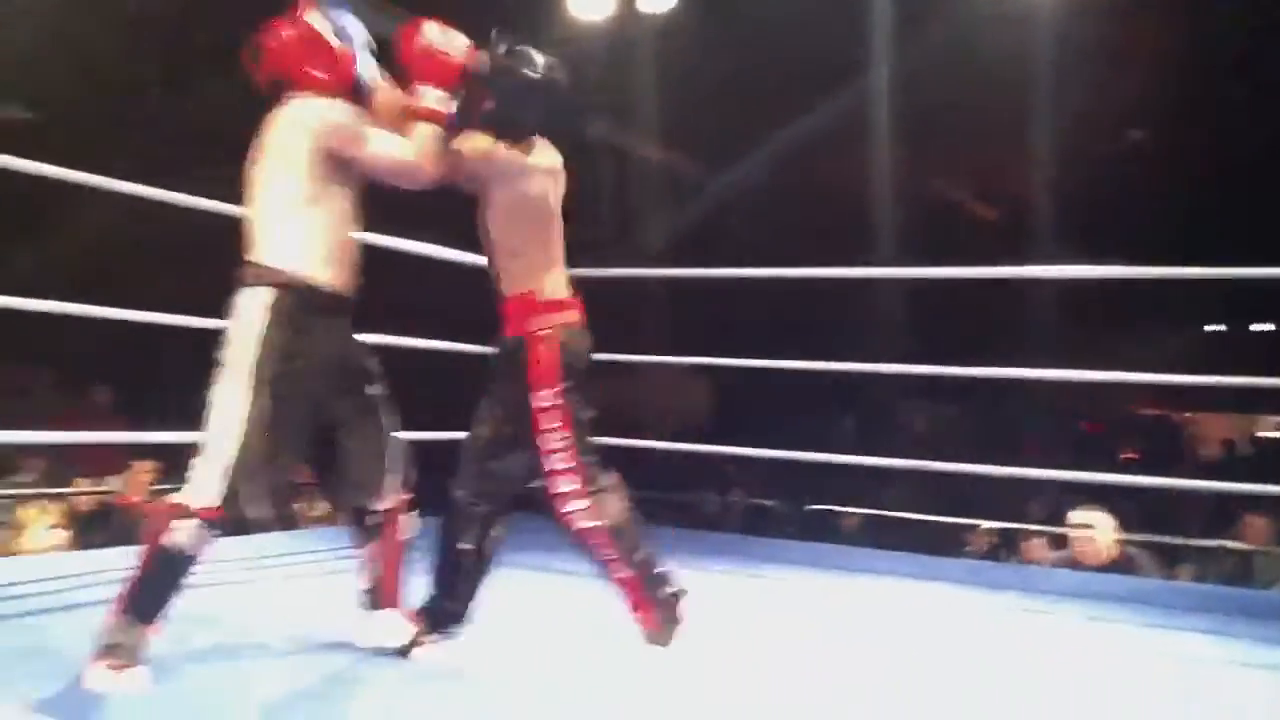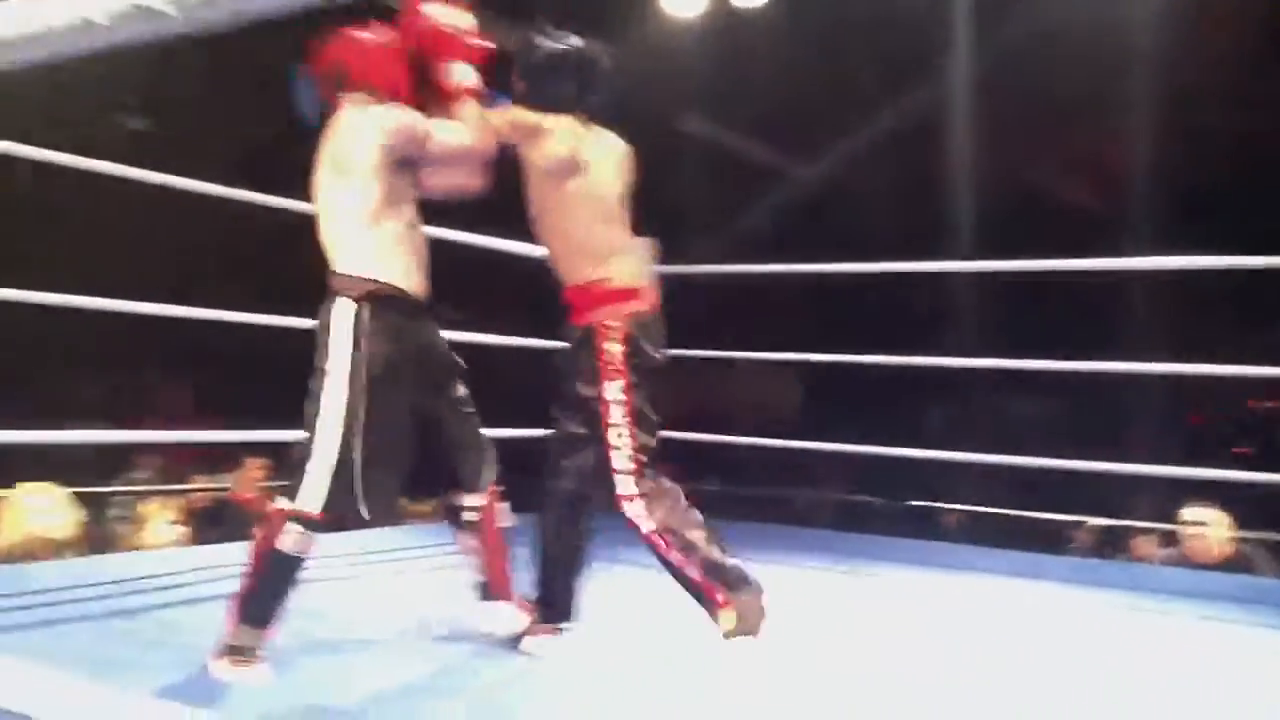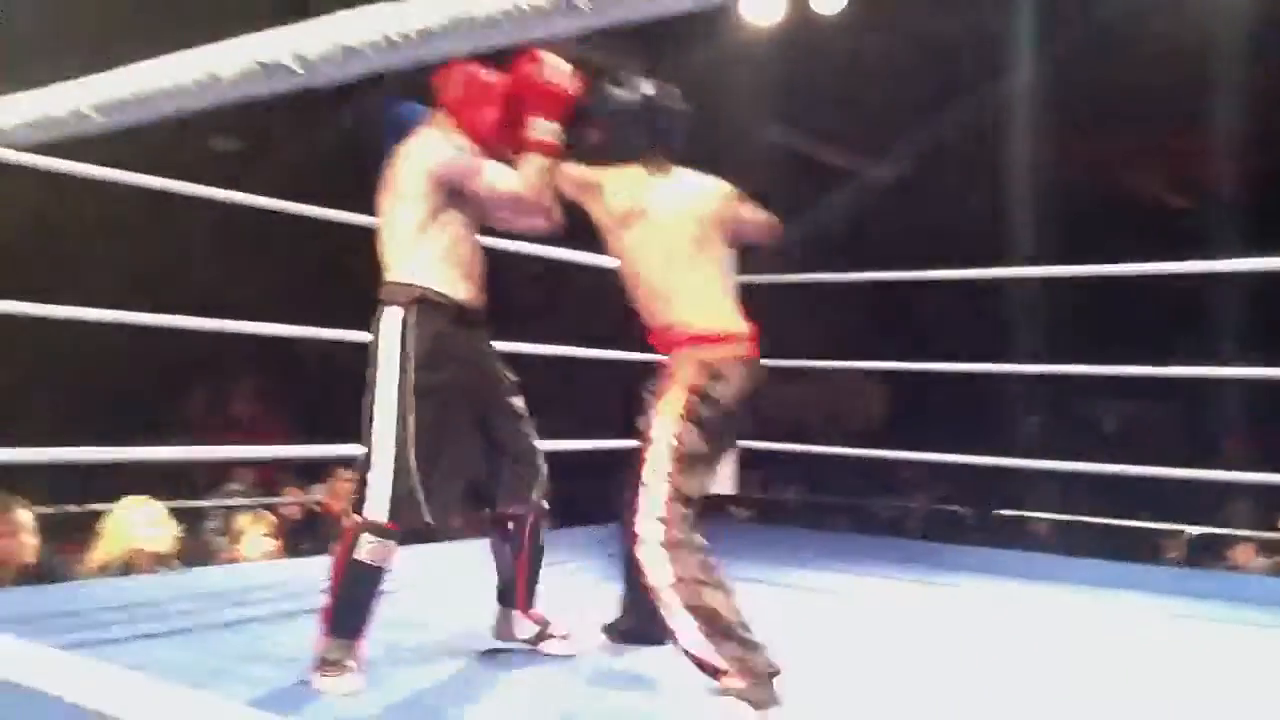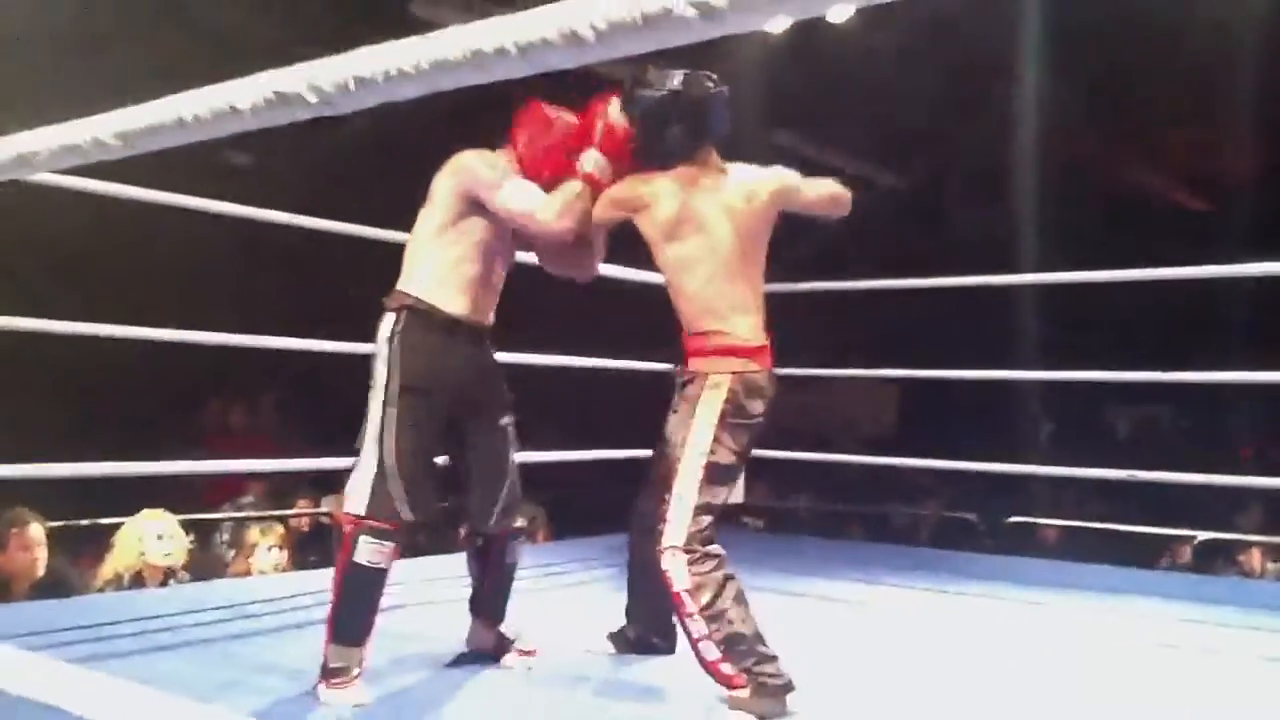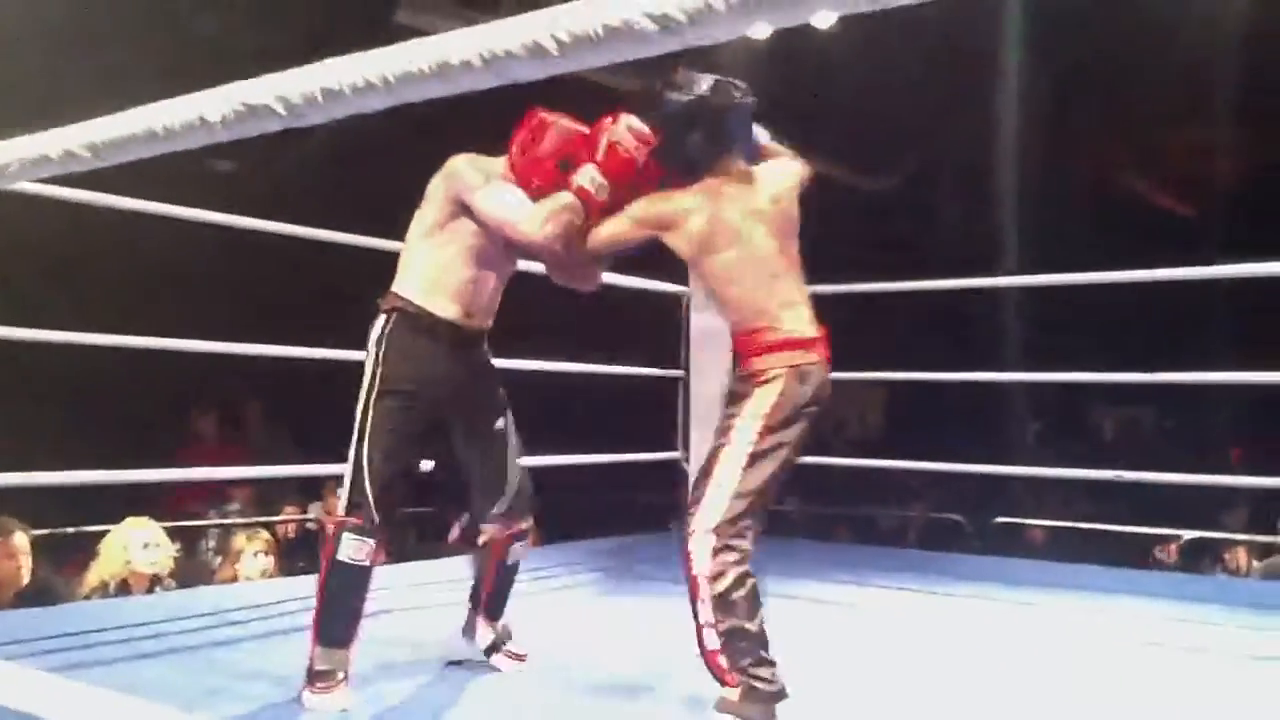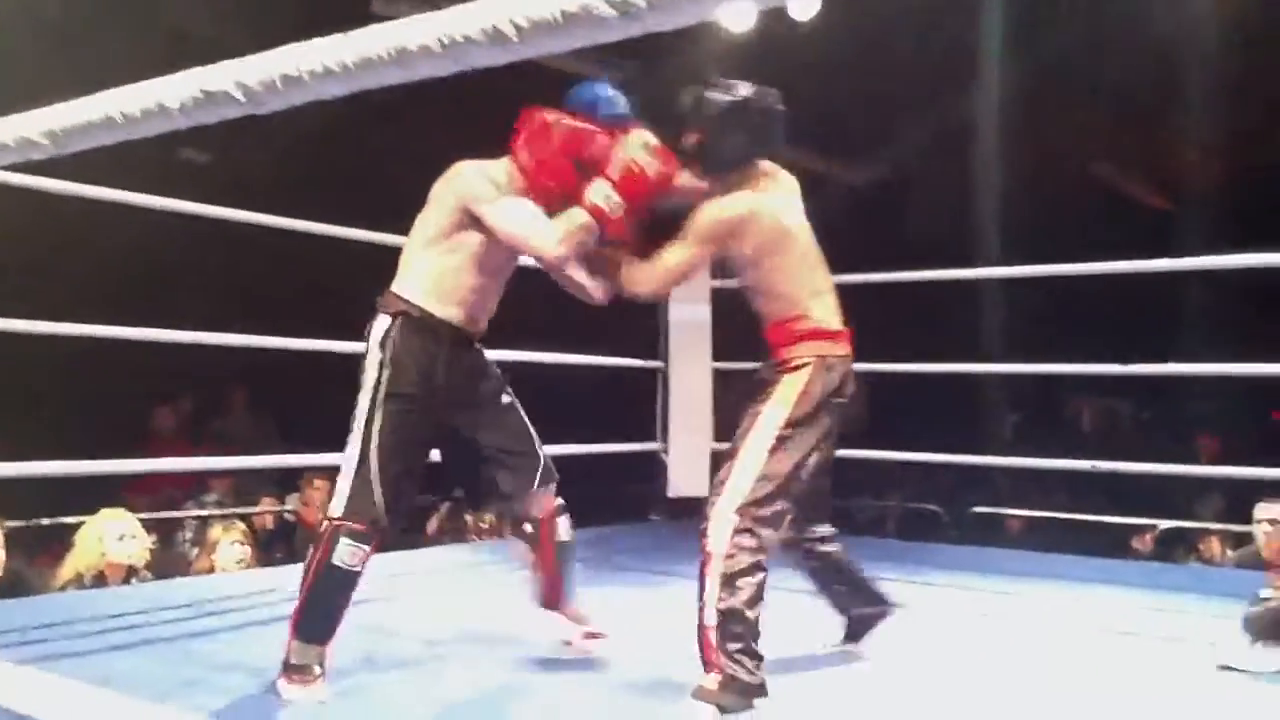
dt=0.2s
person 1, frame 1
left shoulder: (321, 126)
right shoulder: (319, 116)
left elbow: (409, 167)
right elbow: (420, 167)
left wrist: (370, 76)
right wrist: (435, 89)
left hip: (330, 324)
right hip: (278, 317)
left knee: (383, 476)
right knee: (217, 486)
left ankle: (389, 618)
right ankle: (123, 638)
person 1, frame 2
left shoulder: (369, 131)
right shoulder: (382, 123)
left elbow: (471, 179)
right elbow: (477, 147)
left wrist: (449, 73)
right wrist: (459, 68)
left hip: (408, 327)
right hip: (367, 321)
left knee: (478, 470)
right knee: (324, 490)
left ankle: (504, 609)
right ankle: (243, 637)
person 1, frame 3
left shoulder: (459, 168)
right shoulder: (438, 146)
left elbow: (543, 217)
right elbow: (528, 199)
left wrist: (535, 132)
right wrist: (543, 122)
left hip: (464, 337)
right hip: (417, 333)
left knee: (523, 480)
right knee: (391, 502)
left ankle: (518, 614)
right ankle: (336, 651)
person 1, frame 4
left shoulder: (513, 199)
right shoulder: (477, 168)
left elbow: (580, 265)
right elbow: (555, 221)
left wrist: (595, 183)
right wrist: (597, 158)
left hip: (472, 351)
right hip: (420, 341)
left knee: (499, 505)
right knee: (382, 501)
left ankle: (484, 632)
right ankle: (342, 660)
person 1, frame 5
left shoulder: (526, 207)
right shoulder: (469, 172)
left elbow: (583, 277)
right elbow: (540, 231)
left wrist: (604, 196)
right wrist: (598, 175)
left hip: (469, 356)
right hip: (410, 343)
left knee: (508, 505)
right knee: (366, 501)
left ankle: (484, 628)
right ankle: (326, 665)
person 1, frame 6
left shoulder: (528, 210)
right shoulder: (476, 180)
left elbow: (596, 288)
right elbow: (552, 248)
left wrist: (616, 211)
right wrist: (612, 191)
left hip: (464, 356)
right hip: (408, 343)
left knee: (538, 483)
right knee: (364, 505)
left ankle: (558, 613)
right ankle: (304, 655)
person 2, frame 1
left shoulder: (508, 158)
right shoulder: (534, 154)
left hip: (544, 333)
right hip: (528, 331)
left knee: (573, 480)
right knee: (480, 476)
left ankle: (656, 601)
right ankle: (445, 609)
person 2, frame 2
left shoulder: (539, 130)
right shoulder: (613, 146)
left hip: (612, 319)
right hip: (607, 317)
left knee: (631, 478)
right knee: (569, 469)
left ankle: (731, 595)
right ankle: (550, 608)
person 2, frame 3
left shoulder: (603, 183)
right shoulder: (712, 190)
right elbow: (765, 229)
left hip: (695, 364)
right hip: (732, 355)
left knee: (660, 528)
right knee: (653, 502)
left ankle: (746, 669)
right ankle: (640, 619)
person 2, frame 4
left shoulder: (645, 193)
right shoulder: (764, 181)
right elbow: (841, 200)
left hip: (720, 372)
right hip: (748, 368)
left knee: (681, 539)
right knee: (658, 509)
right ankle: (649, 626)
person 2, frame 5
left shoulder: (671, 209)
right shoulder: (777, 180)
left elbow: (584, 242)
right elbow: (797, 164)
right wrist: (749, 132)
left hip: (775, 370)
right hip: (801, 362)
left knee: (712, 528)
right knee: (730, 509)
right ankle: (733, 636)
person 2, frame 6
left shoulder: (730, 213)
right shoulder: (774, 179)
left elbow: (646, 284)
left hip: (808, 362)
right hip: (819, 357)
left knee: (736, 511)
right knee: (796, 504)
left ankle: (734, 672)
right ankle: (862, 605)
